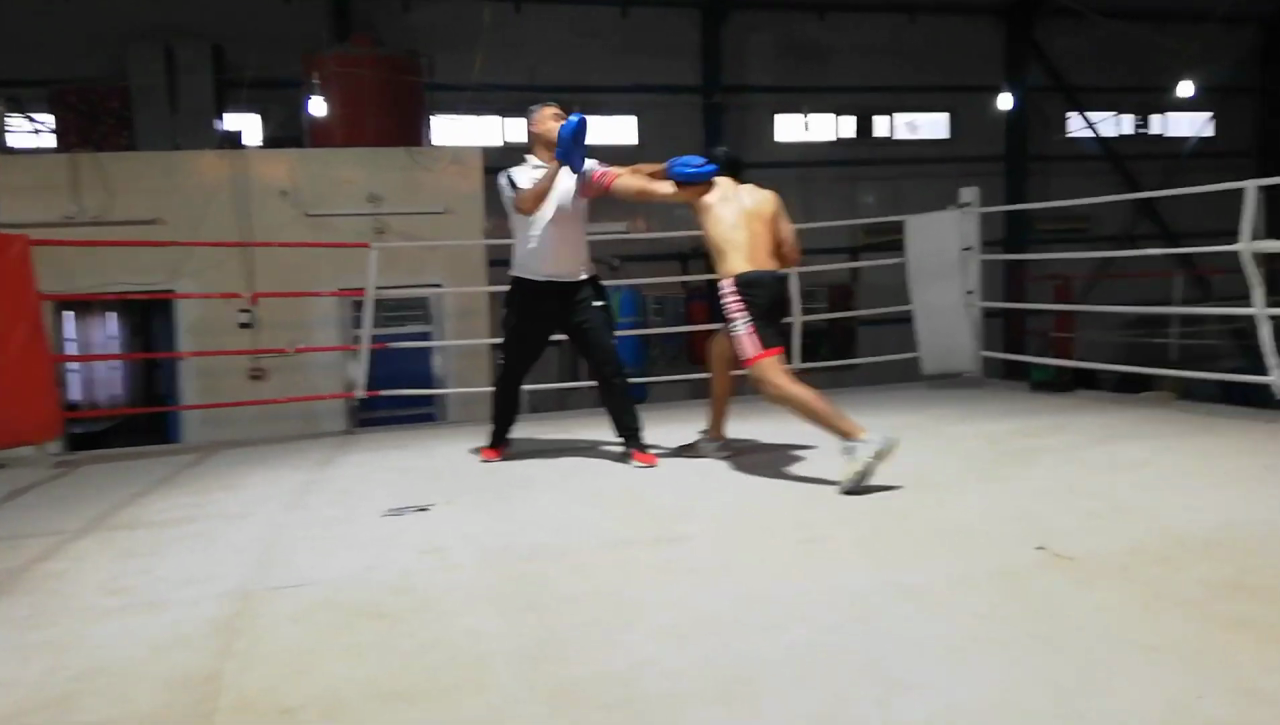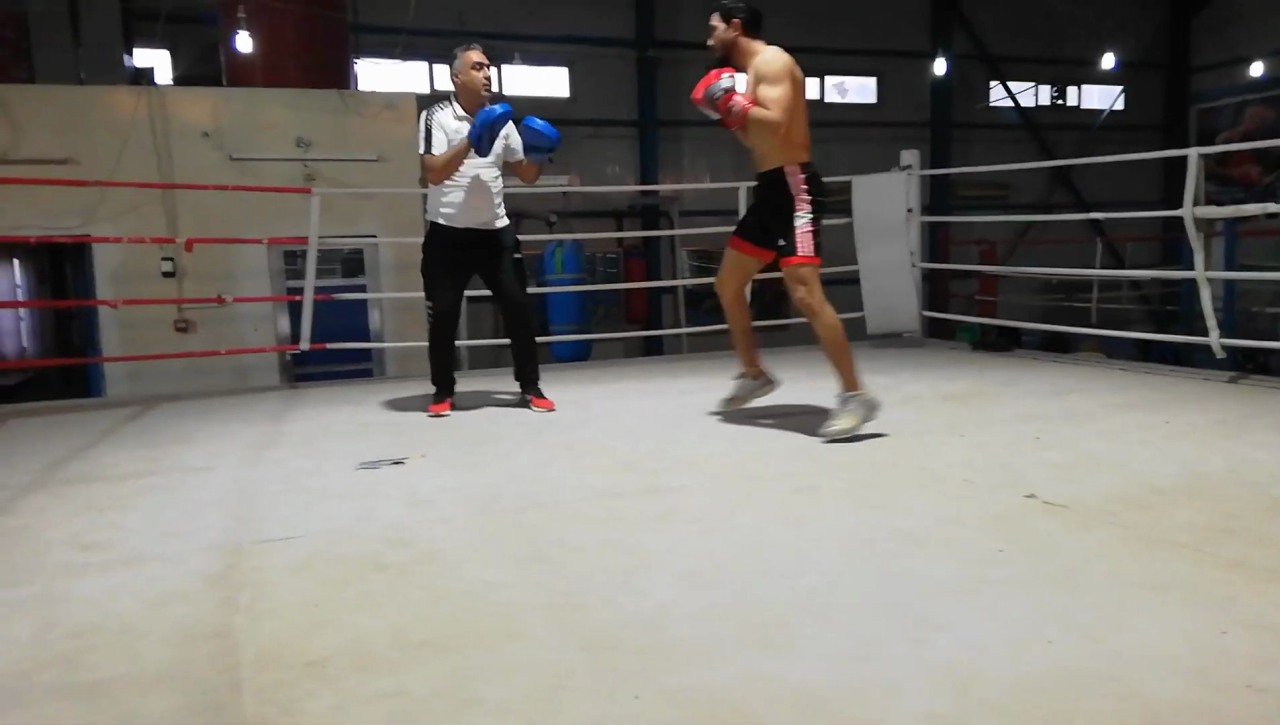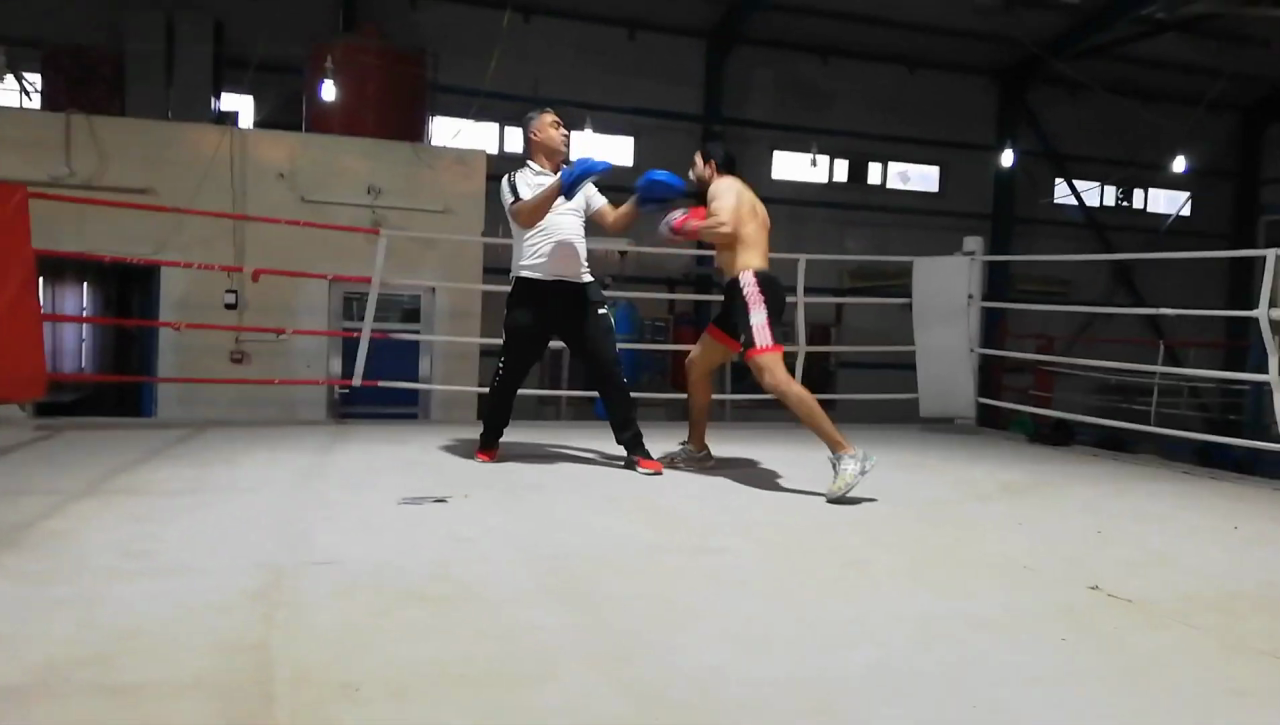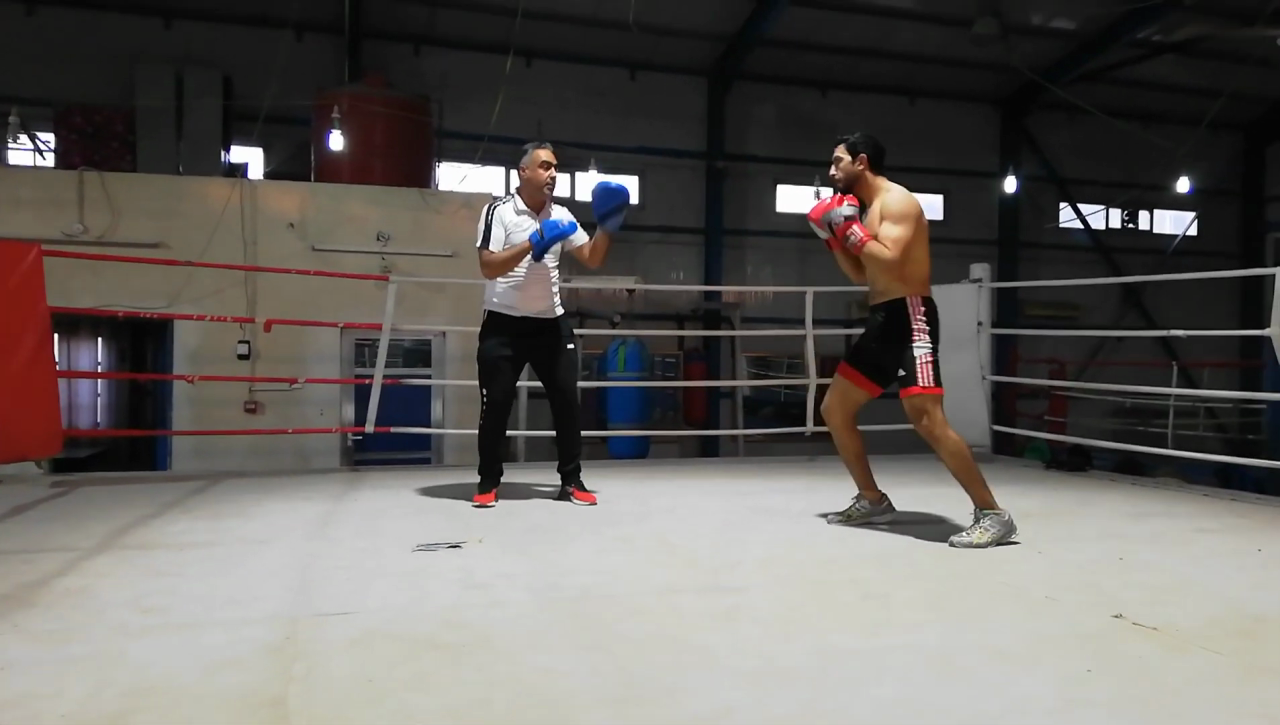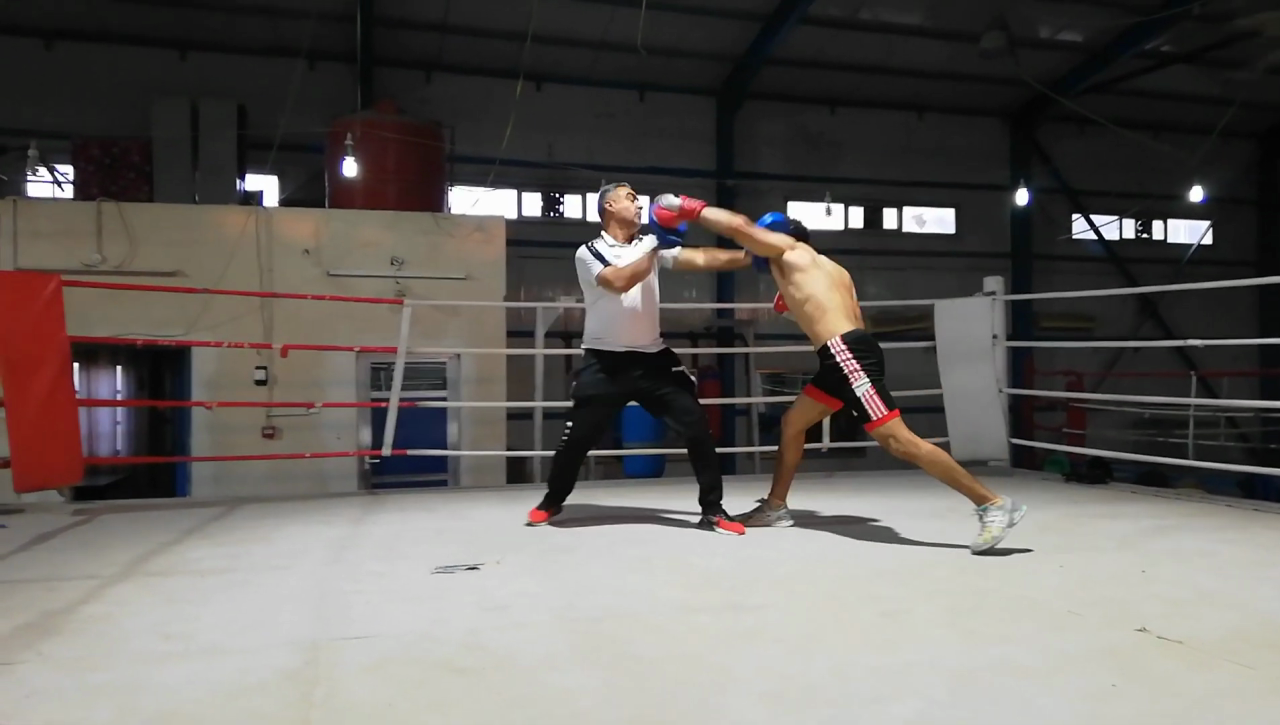
dt=1s
person 1, frame 1
left shoulder: (703, 189)
right shoulder: (768, 198)
left elbow: (647, 189)
right elbow: (790, 255)
left wrist: (601, 181)
left hip: (741, 291)
right hip: (770, 285)
left knee: (773, 381)
right knee: (718, 354)
left ankle: (862, 441)
right ankle: (714, 437)
person 1, frame 2
left shoulder: (772, 61)
right shoulder: (755, 70)
left elbow: (776, 124)
left wrist: (731, 100)
right wrist: (726, 114)
left hip: (793, 186)
right hip: (769, 189)
left knee: (805, 292)
right knee: (727, 285)
left ankle: (855, 396)
right ankle: (753, 375)
person 1, frame 3
left shoulder: (726, 187)
right shoulder: (745, 201)
left elbow: (726, 228)
left wrist: (687, 226)
right wrist: (702, 231)
left hip: (752, 289)
right hip: (744, 292)
left knee: (773, 378)
right knee: (696, 364)
left ankle: (846, 454)
right ankle: (696, 449)
person 1, frame 4
left shoulder: (897, 200)
right shoulder: (866, 207)
left elbow: (891, 262)
left wrist: (850, 229)
right wrist: (834, 238)
left hip: (910, 317)
right hip: (882, 321)
left knee: (927, 421)
right knee: (834, 411)
left ankle: (992, 514)
right ankle: (872, 500)
person 1, frame 5
left shoulder: (787, 249)
right shoulder: (822, 268)
left elbow: (739, 226)
left wrist: (690, 209)
right wrist: (796, 307)
left hip: (848, 354)
right hip: (846, 355)
left knee: (897, 440)
right knee: (792, 424)
left ankle: (994, 505)
right ankle: (776, 505)
person 2, frame 1
left shoulder: (580, 170)
right shoulder: (513, 176)
left elbow: (624, 175)
right elbow: (528, 206)
left wrist: (667, 168)
right wrist: (560, 161)
left hip: (578, 288)
right hip: (530, 289)
left knee: (607, 363)
right knee: (512, 367)
left ankle: (633, 442)
right ankle: (498, 438)
person 2, frame 2
left shoulder: (501, 119)
right shoulder: (436, 117)
left elbow: (525, 175)
right elbow: (433, 173)
left wrist: (538, 155)
right wrist: (471, 139)
left hip: (495, 233)
right hip: (448, 236)
left knee: (519, 309)
right knee: (442, 317)
left ankle: (530, 387)
right ankle: (443, 392)
person 2, frame 3
left shoulder: (580, 181)
right shoulder: (517, 180)
left elbow: (612, 221)
right elbow: (525, 218)
left wrist: (639, 198)
right wrist: (562, 182)
left hip: (579, 290)
right hip: (533, 291)
left knee: (608, 369)
right knee: (511, 370)
left ankle: (635, 449)
right ankle: (489, 441)
person 2, frame 4
left shoulder: (560, 216)
right shoulder: (498, 211)
left elbow: (592, 259)
right elbow: (488, 267)
left wrist: (607, 226)
right wrist: (532, 243)
left hip: (551, 323)
right hip: (503, 324)
left knee: (567, 400)
right knee: (496, 404)
left ankle: (571, 481)
right ankle: (488, 483)
person 2, frame 5
left shoulder: (651, 244)
right shoulder: (589, 251)
left elbow: (699, 258)
right elbow: (619, 281)
left wrist: (745, 257)
right wrist: (657, 246)
left hip: (651, 357)
right hip: (604, 362)
left knee: (696, 424)
right knee: (578, 436)
left ankle: (712, 510)
right ankle: (551, 502)
